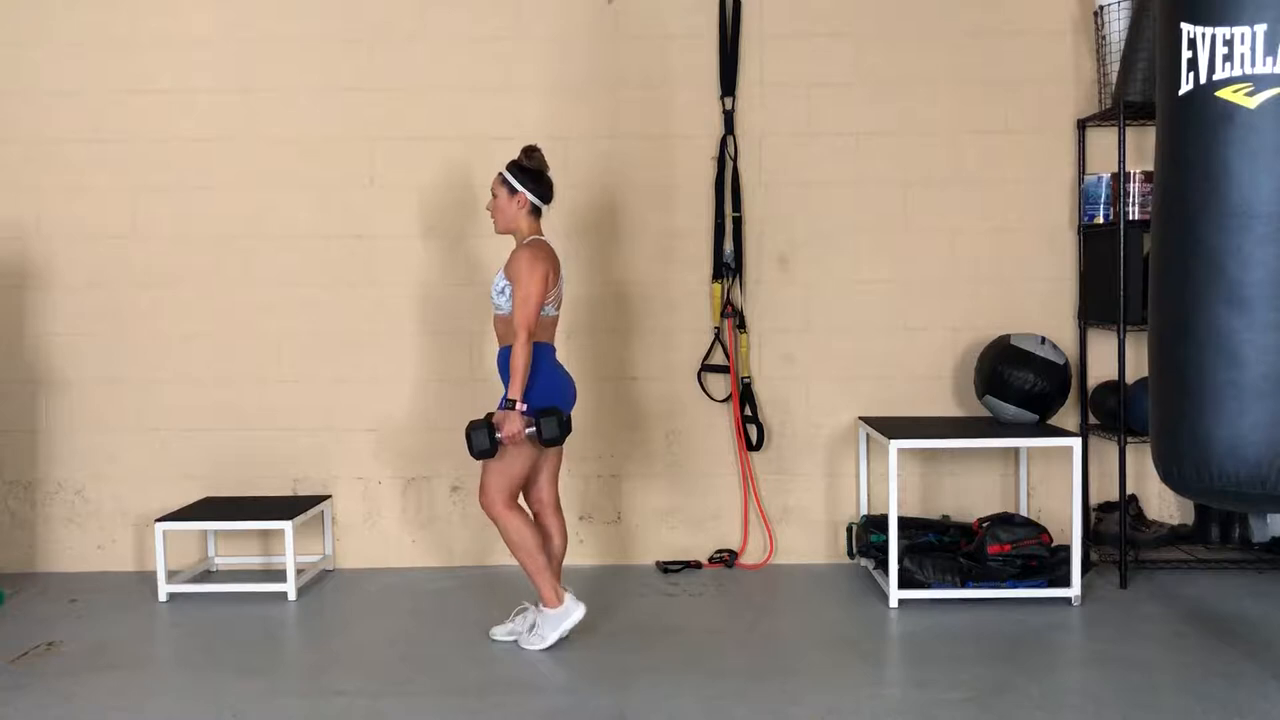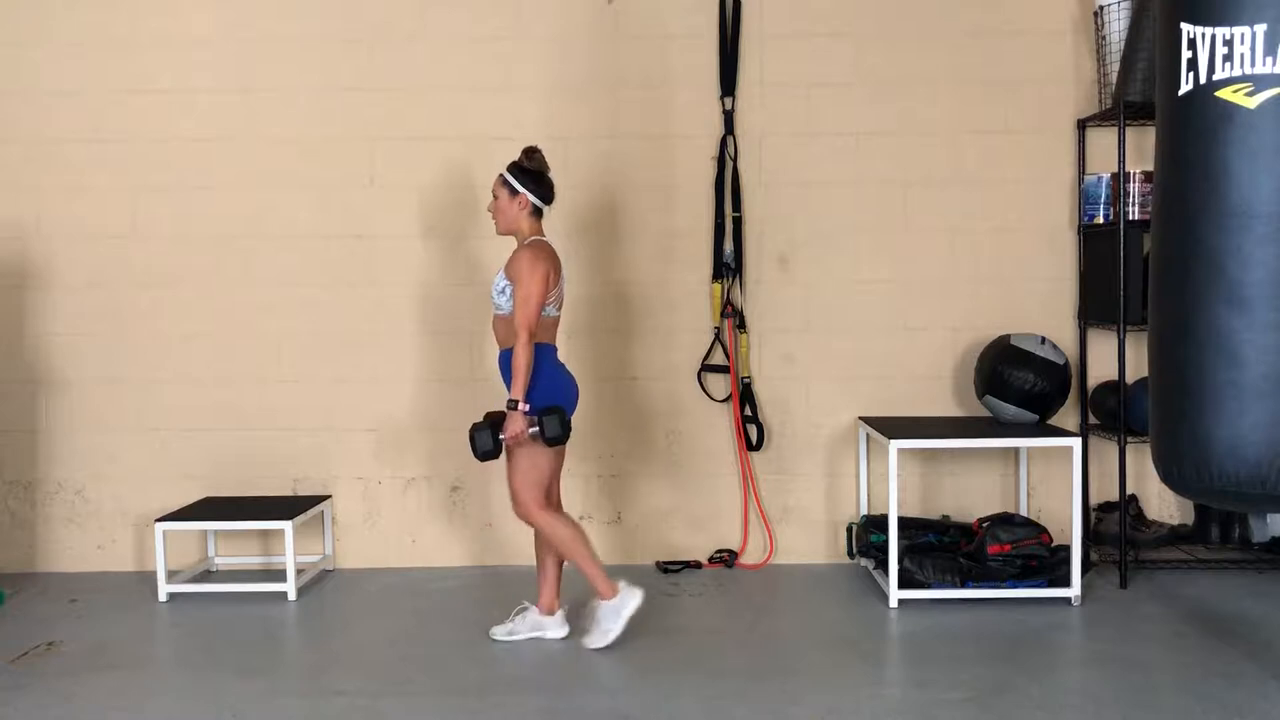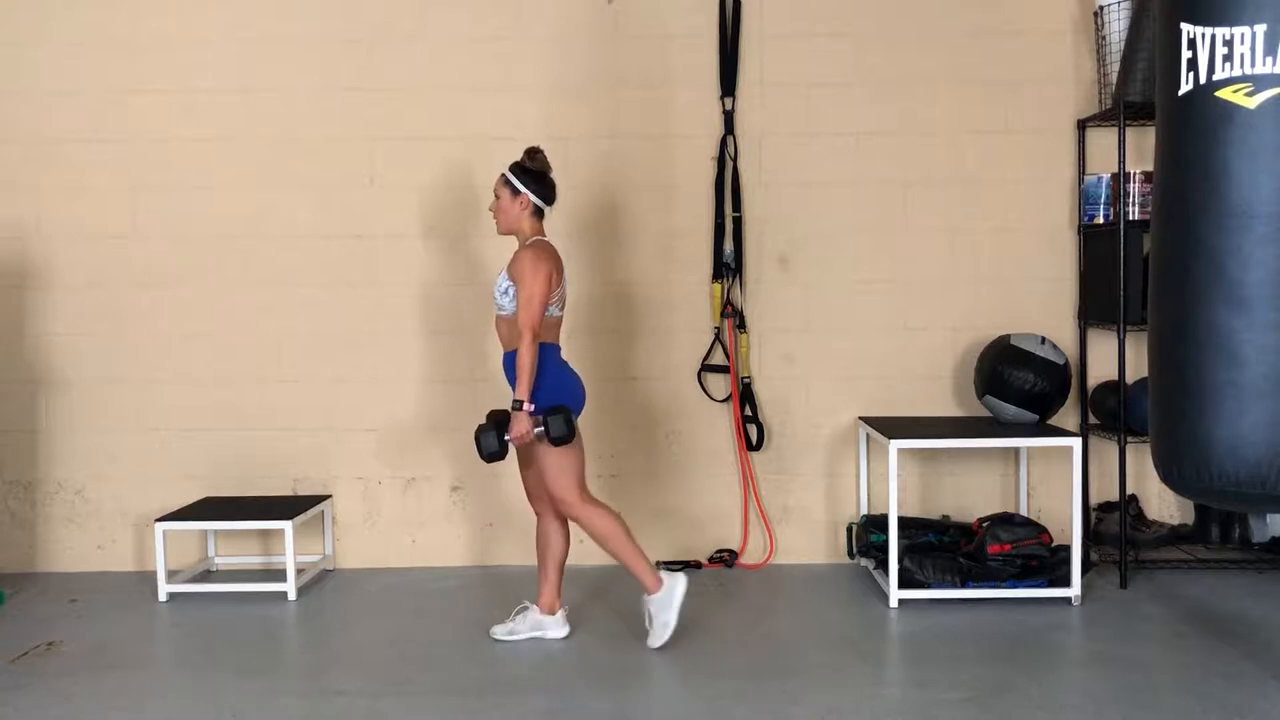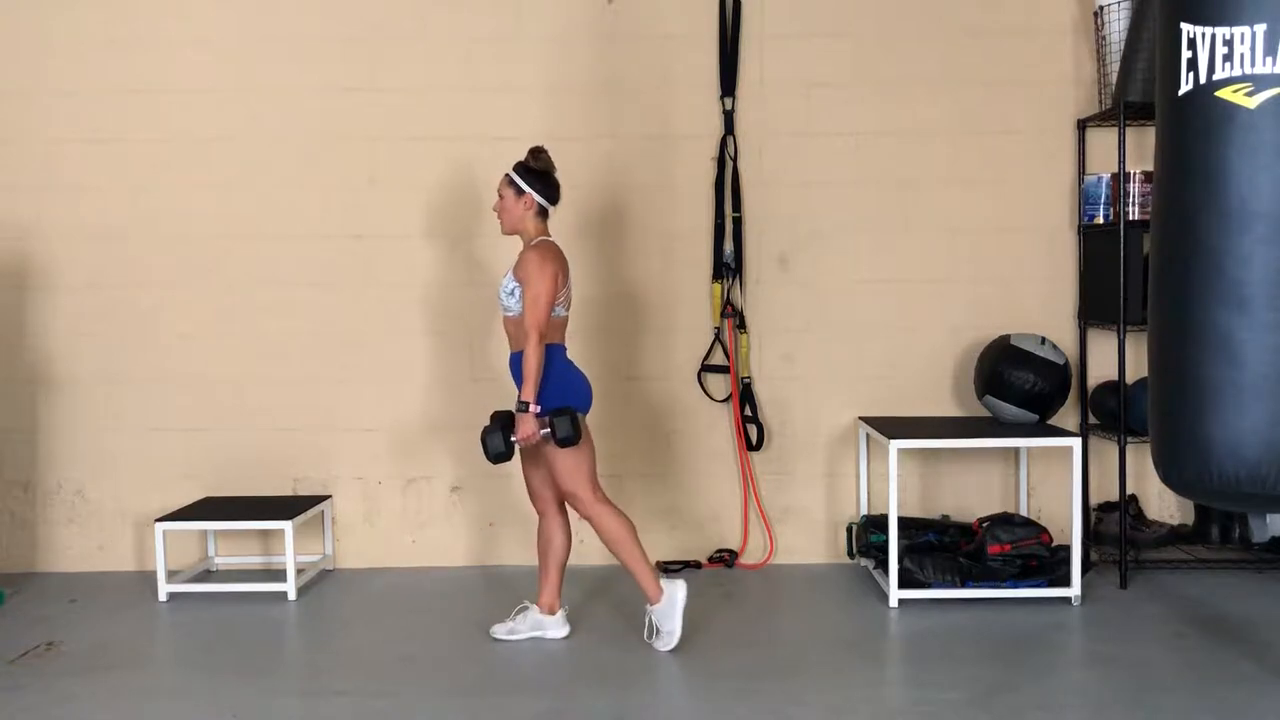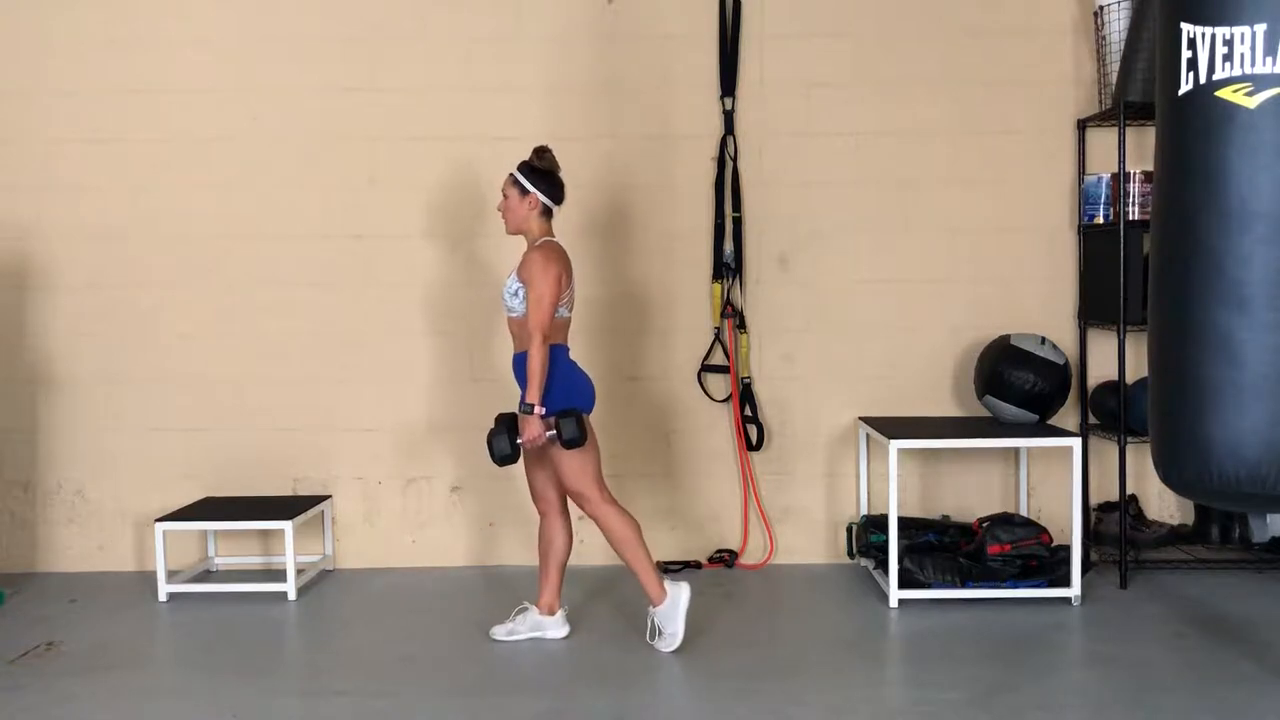
dt=0.2s
person 1, frame 1
left shoulder: (528, 254)
right shoulder: (537, 253)
left elbow: (523, 336)
left wrist: (513, 405)
left hip: (534, 385)
right hip: (541, 383)
left knee: (497, 498)
right knee: (542, 501)
left ankle: (556, 603)
right ankle: (548, 608)
person 1, frame 2
left shoulder: (528, 256)
right shoulder: (537, 254)
left elbow: (523, 337)
left wrist: (517, 405)
left hip: (539, 385)
right hip: (541, 384)
left knee: (531, 505)
right knee: (544, 502)
left ankle: (611, 594)
right ankle: (547, 611)
person 1, frame 3
left shoulder: (531, 255)
right shoulder: (538, 254)
left elbow: (527, 336)
left wrist: (522, 406)
right wrist: (526, 402)
left hip: (545, 386)
right hip: (544, 385)
left knee: (571, 501)
right knee: (545, 505)
left ankle: (657, 585)
right ankle: (547, 611)
person 1, frame 4
left shoulder: (536, 256)
right shoulder: (542, 254)
left elbow: (534, 337)
left wrist: (527, 407)
right wrist: (531, 403)
left hip: (551, 386)
right hip: (547, 385)
left knee: (586, 499)
right knee: (547, 504)
left ankle: (660, 594)
right ankle: (548, 611)
person 1, frame 5
left shoulder: (541, 257)
right shoulder: (545, 255)
left elbow: (539, 338)
left wrist: (533, 409)
right wrist: (533, 405)
left hip: (554, 387)
right hip: (548, 387)
left knee: (592, 498)
right knee: (548, 504)
left ankle: (663, 596)
right ankle: (547, 612)
